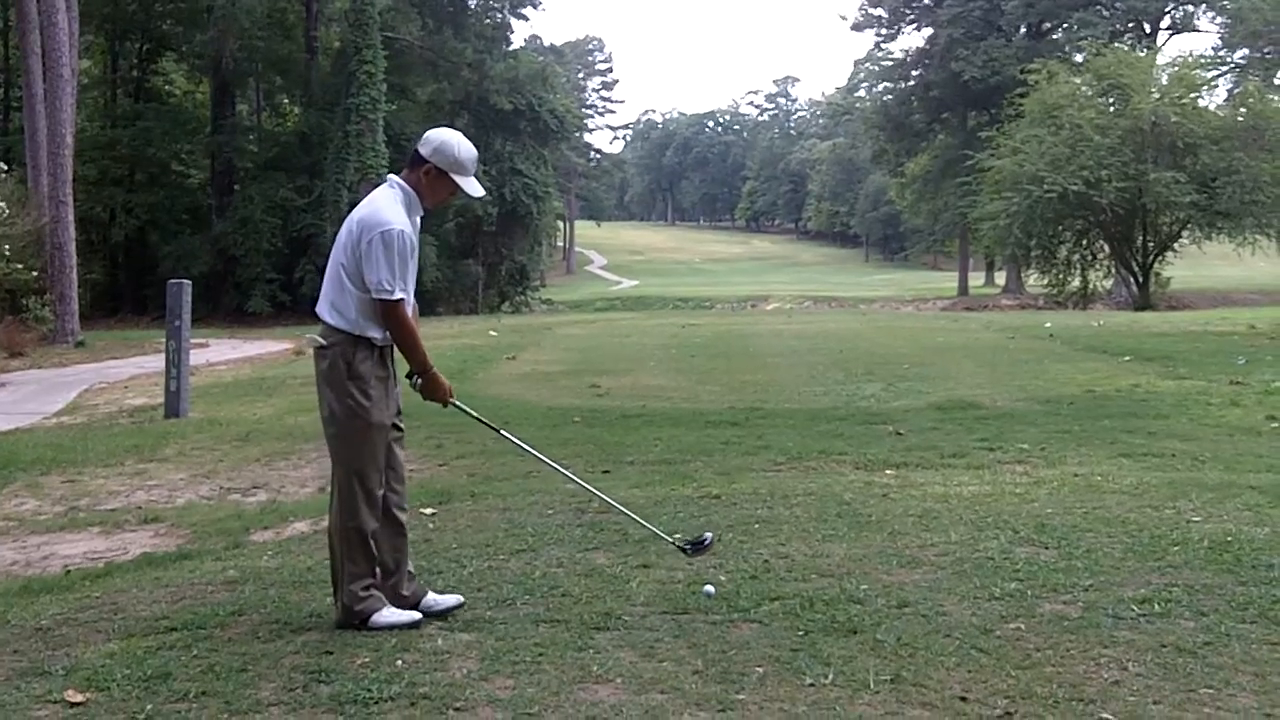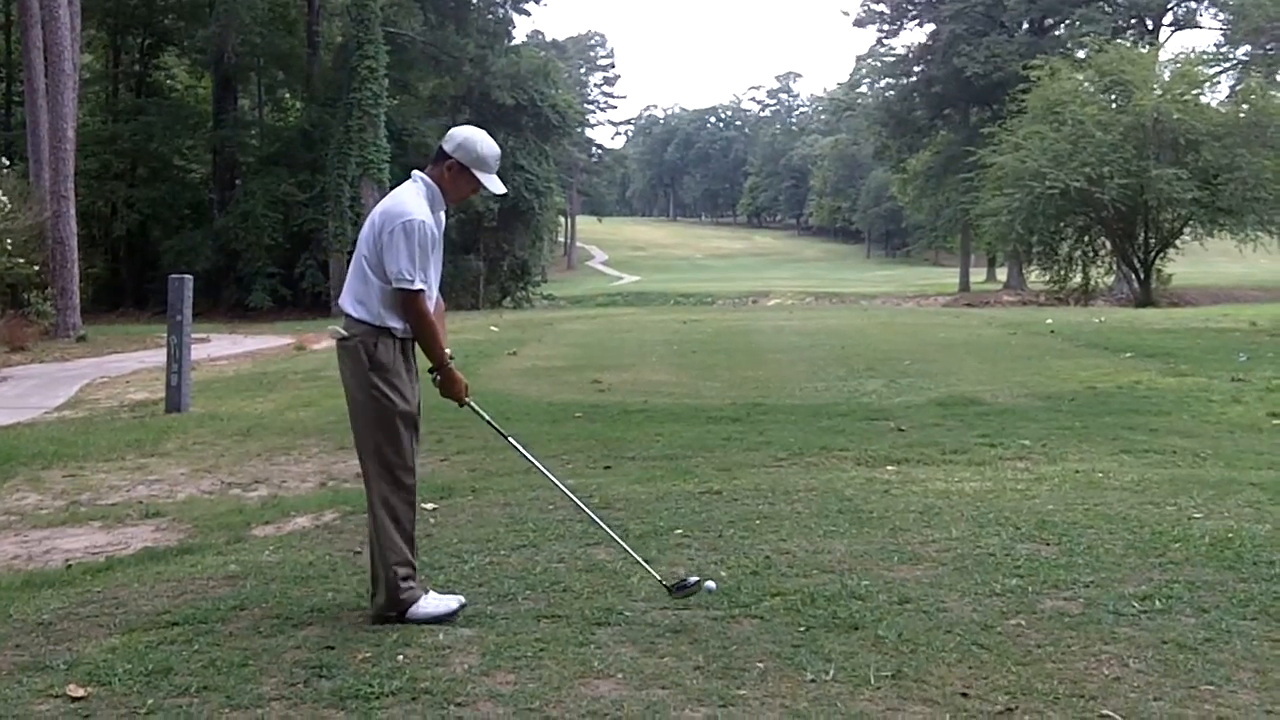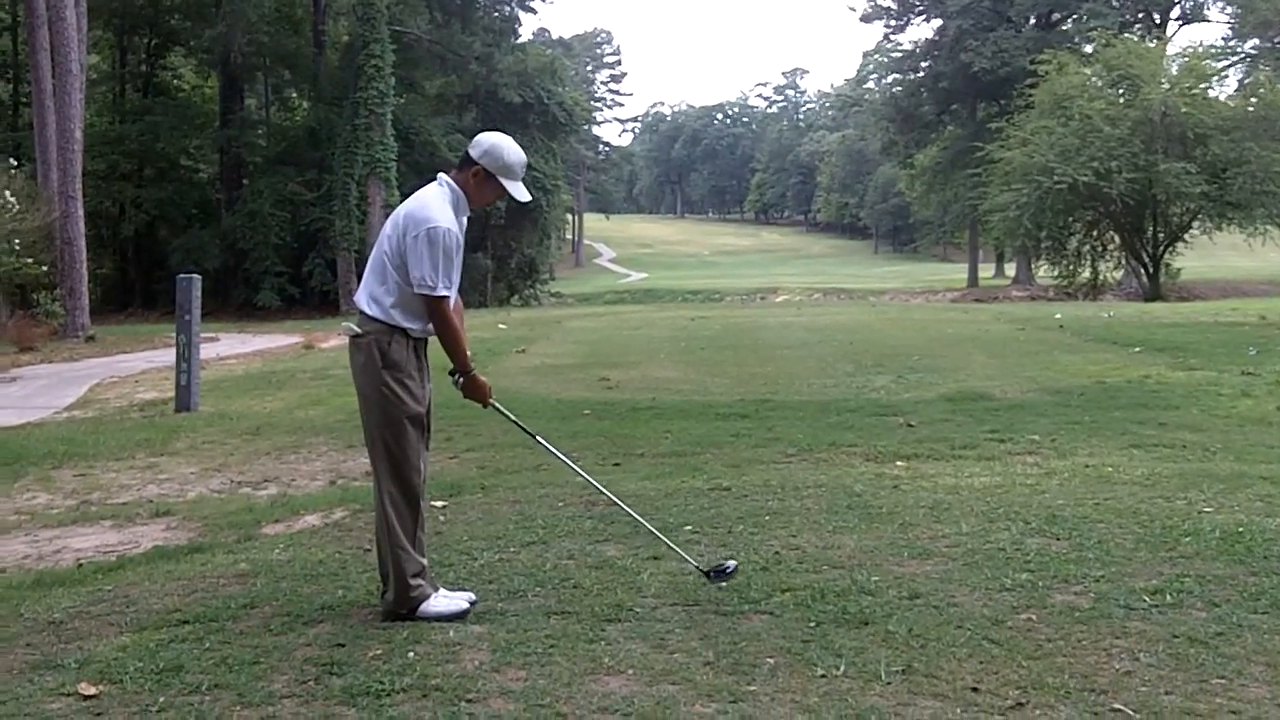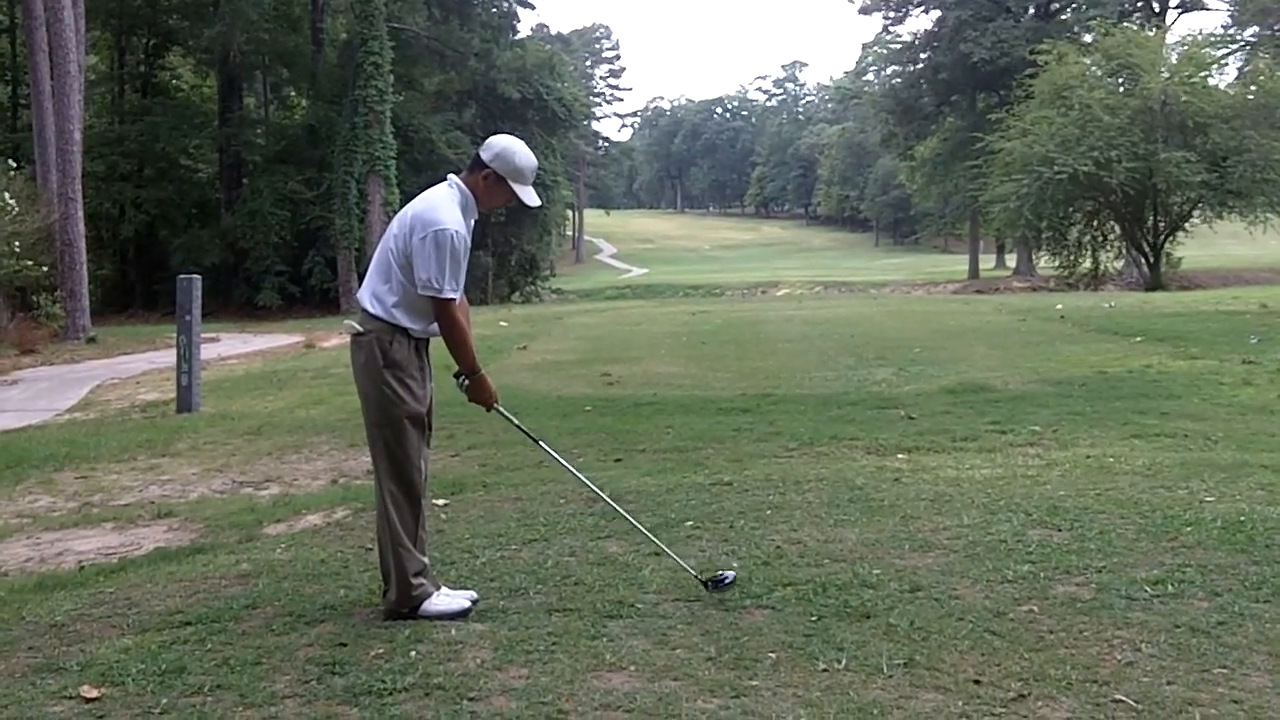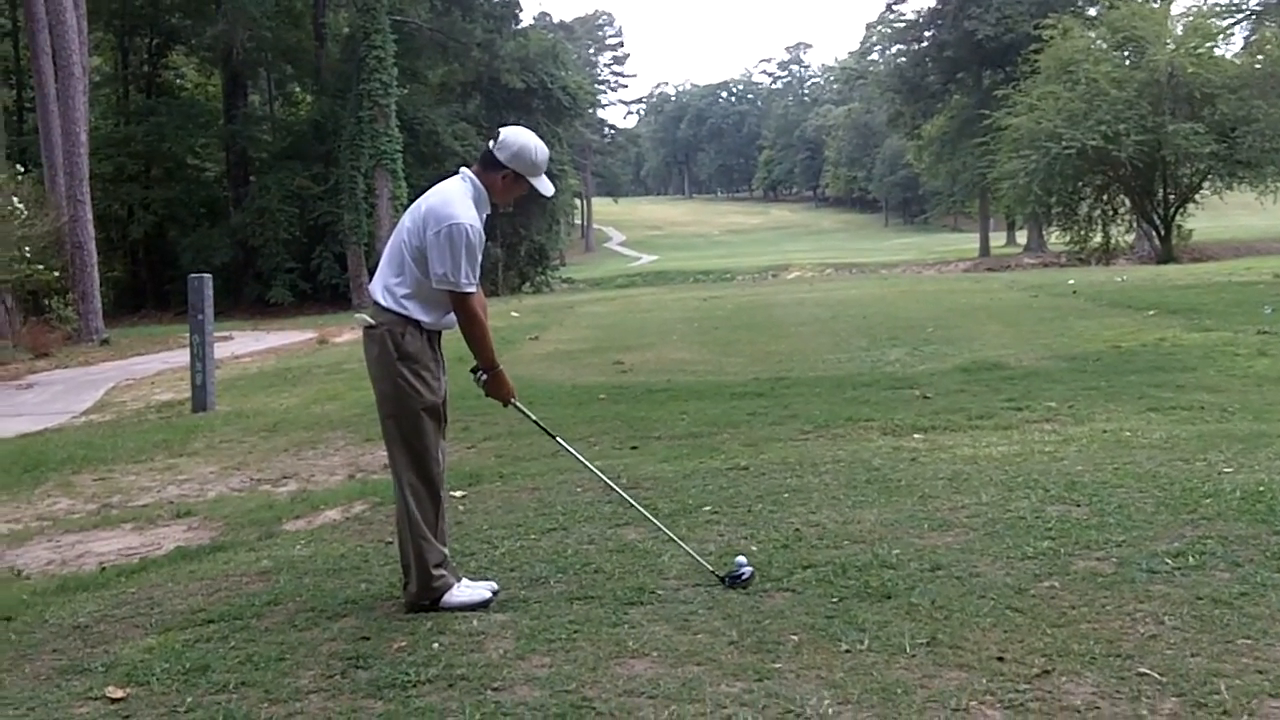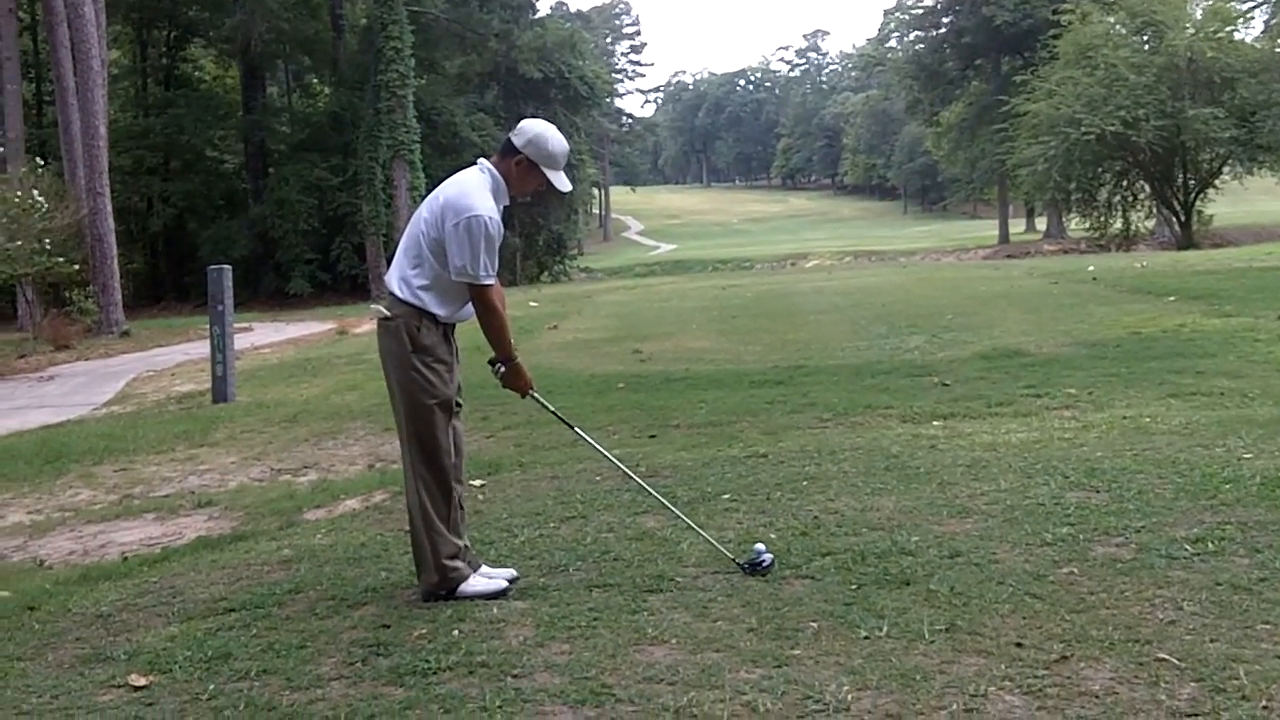
dt=0.5s
person 1, frame 1
left shoulder: (399, 208)
right shoulder: (390, 223)
right elbow: (392, 312)
left wrist: (421, 366)
right wrist: (428, 374)
left hip: (373, 356)
right hip: (354, 358)
left knee: (388, 480)
right knee: (360, 483)
left ankle: (398, 588)
right ankle: (358, 601)
person 1, frame 2
left shoulder: (427, 208)
right shoulder: (411, 215)
left elbow: (430, 293)
right elbow: (412, 303)
left wrist: (444, 354)
right wrist: (444, 368)
left hip: (392, 346)
right hip: (375, 347)
left knee: (399, 472)
right knee: (392, 476)
left ankle: (403, 584)
right ankle: (395, 594)
person 1, frame 3
left shoulder: (445, 206)
right shoulder: (436, 221)
left elbow: (449, 297)
right elbow: (437, 309)
left wrist: (465, 358)
right wrist: (468, 373)
left hip: (403, 344)
right hip: (387, 346)
left knee: (410, 472)
right knee: (400, 474)
left ankle: (414, 581)
right ankle: (405, 593)
person 1, frame 4
left shoulder: (452, 205)
right shoulder: (444, 223)
left elbow: (456, 298)
right elbow: (445, 312)
left wrist: (470, 366)
right wrist: (475, 375)
left hip: (404, 341)
right hip: (388, 344)
left knee: (411, 470)
right knee: (402, 472)
left ankle: (416, 581)
right ankle: (407, 593)
person 1, frame 5
left shoulder: (462, 196)
right shoulder: (459, 218)
left elbow: (472, 289)
right elbow: (465, 305)
left wrist: (488, 360)
right wrist: (493, 370)
left hip: (414, 334)
right hip: (402, 338)
left knee: (427, 460)
right knee: (419, 464)
left ankle: (436, 573)
right ankle: (427, 584)
person 1, frame 6
left shoulder: (478, 185)
right shoulder: (477, 209)
left elbow: (488, 284)
right elbow: (483, 298)
left wrist: (506, 350)
right wrist: (511, 363)
left hip: (428, 325)
right hip: (416, 329)
left knee: (447, 451)
right knee: (433, 455)
left ankle: (456, 559)
right ankle: (443, 574)
